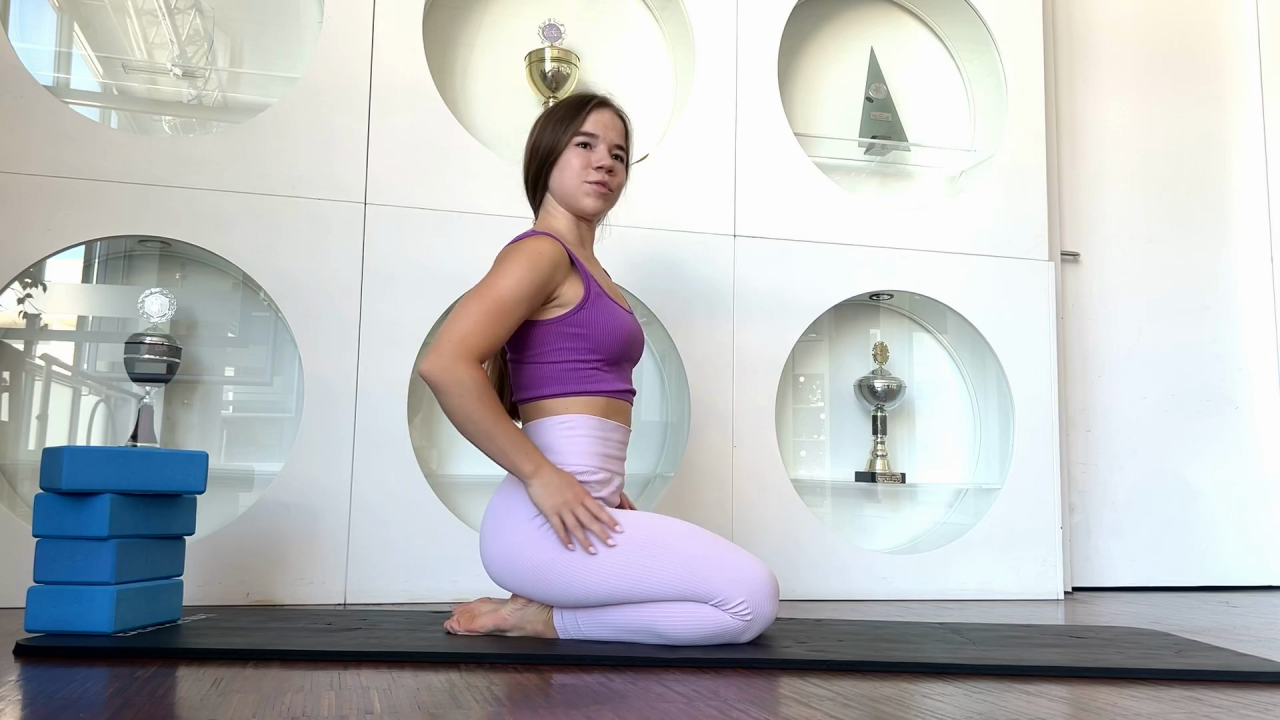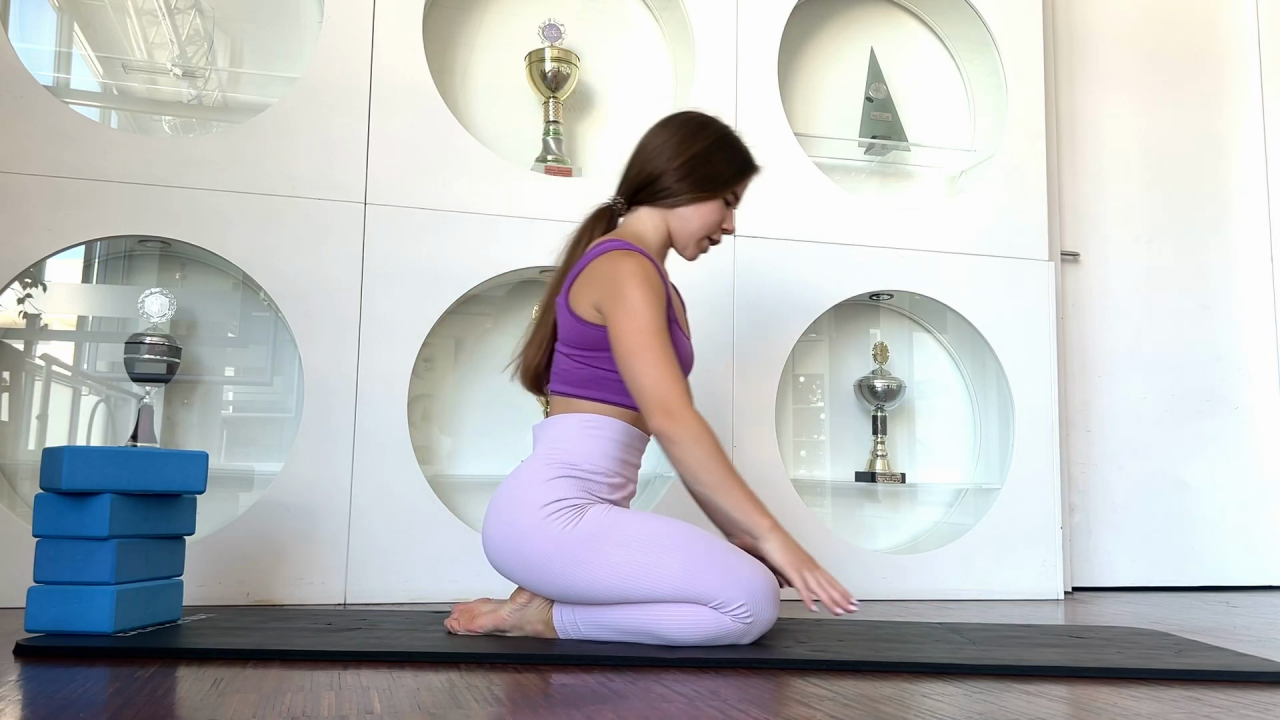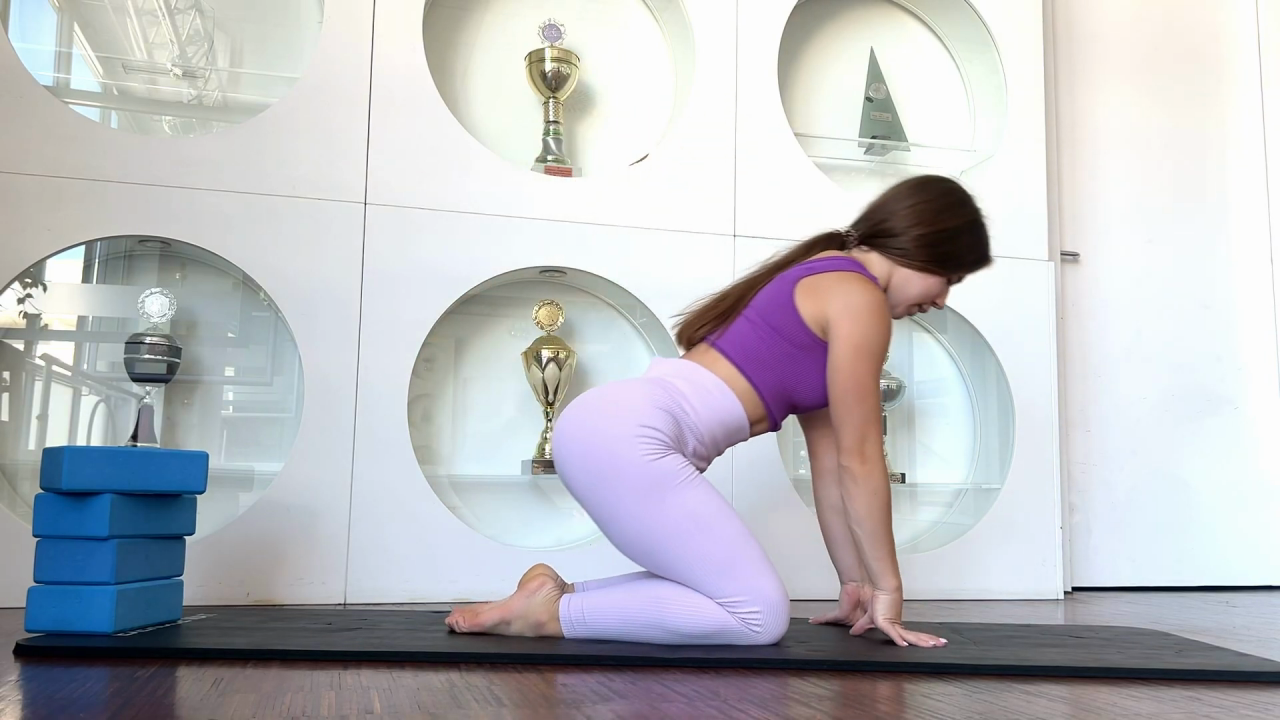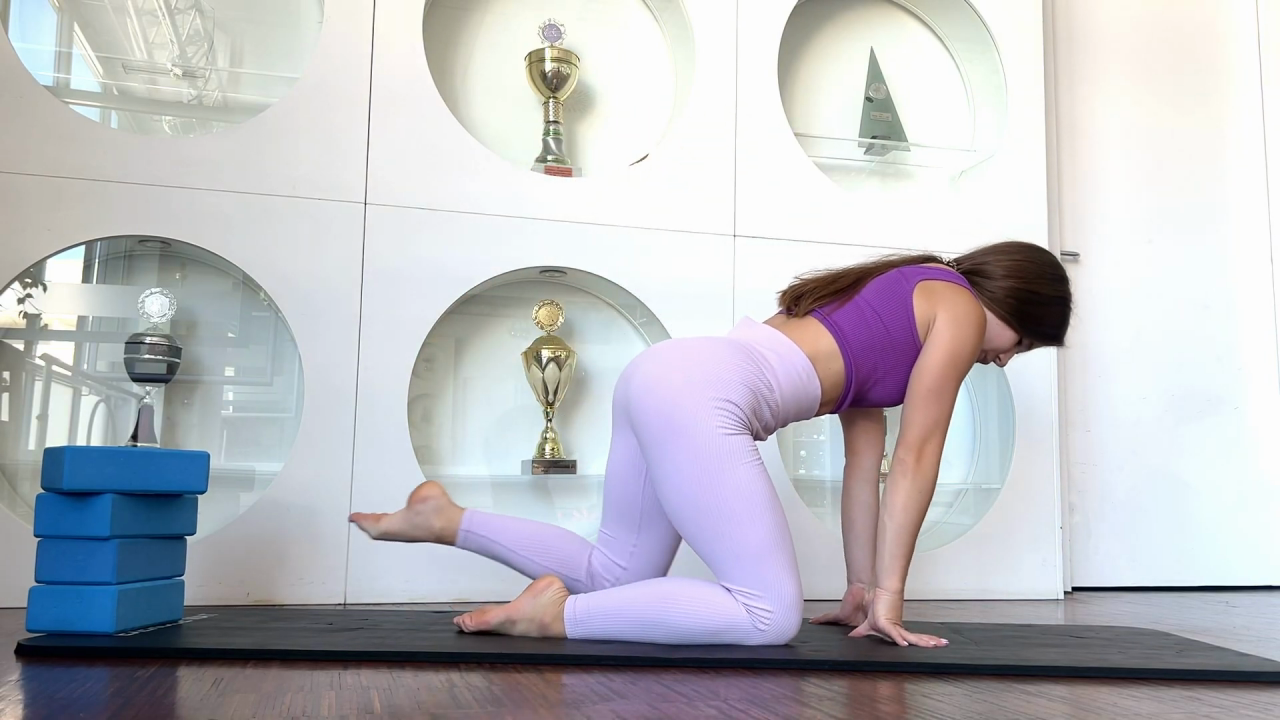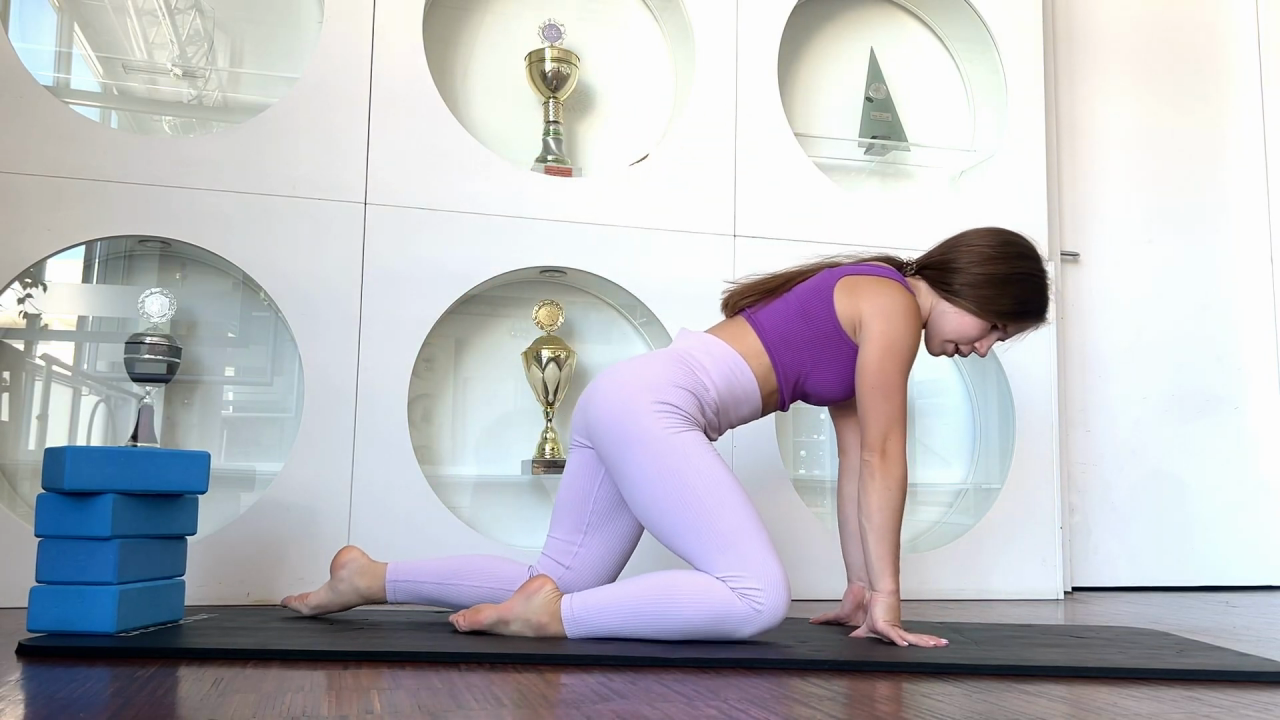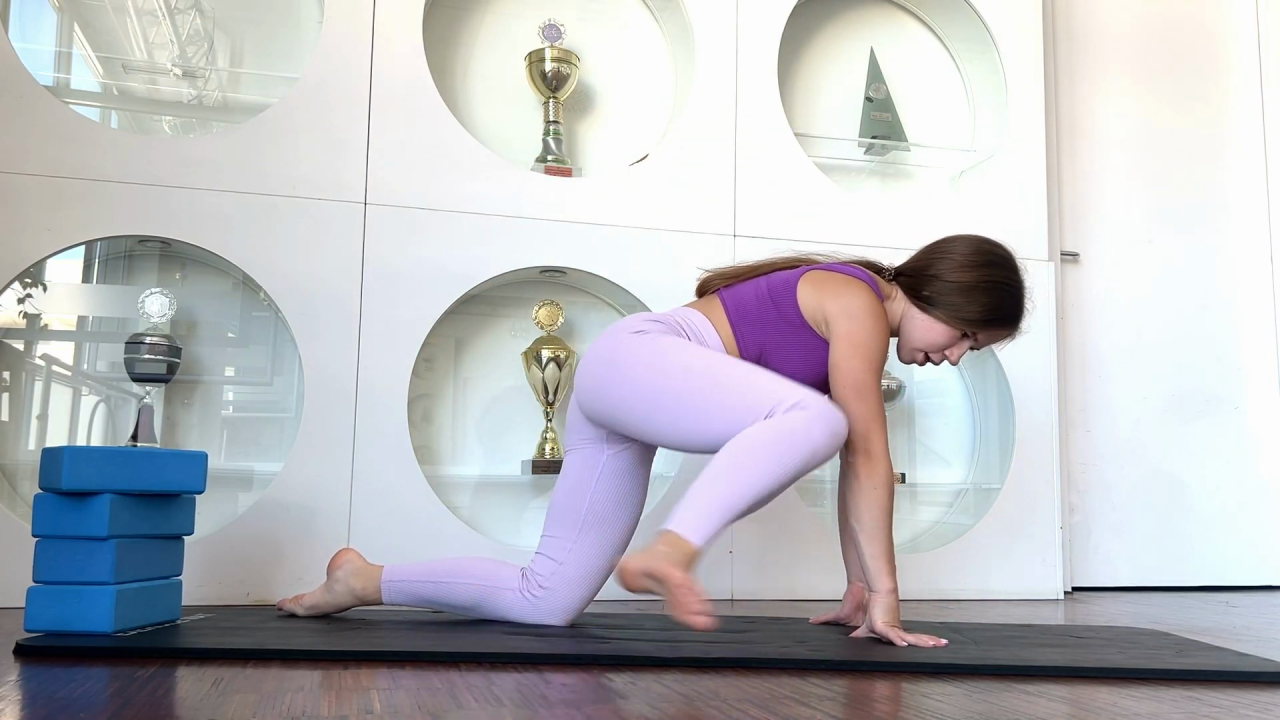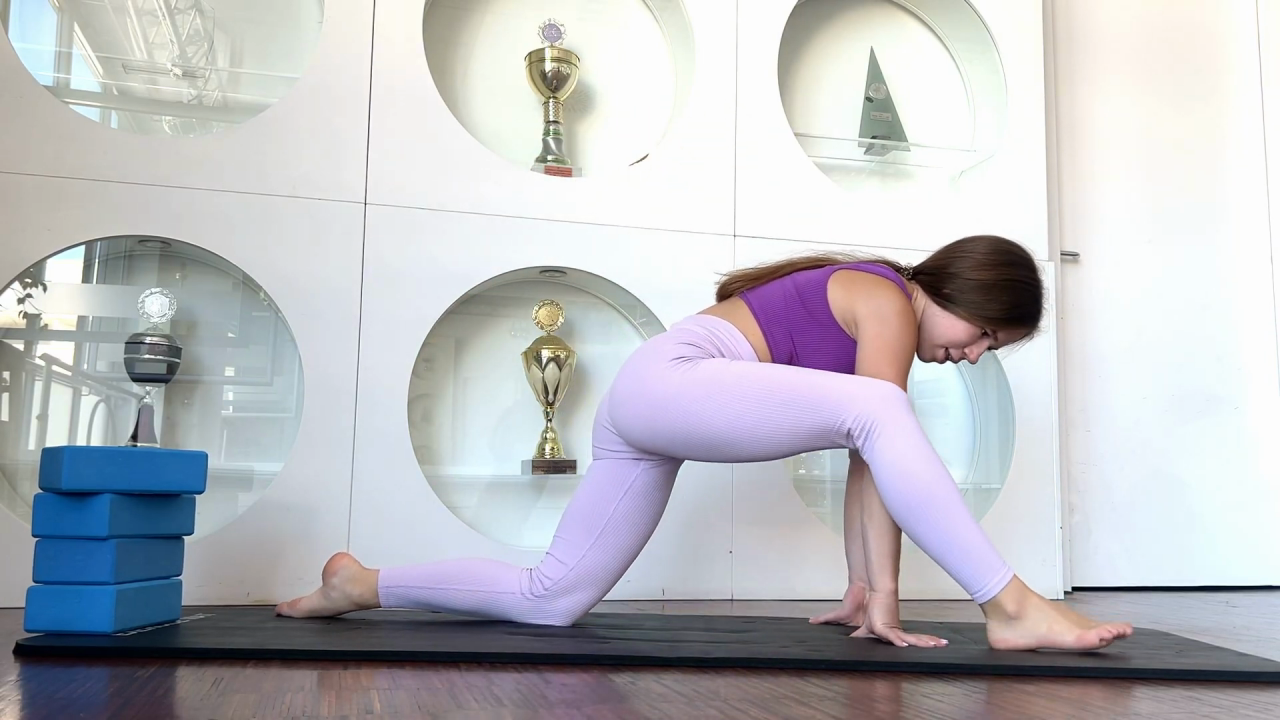
dt=0.5s
person 1, frame 1
left shoulder: (584, 271)
right shoulder: (539, 254)
right elbow: (443, 365)
left wrist: (604, 492)
right wrist: (541, 476)
left hip: (569, 512)
right hip: (542, 521)
left knee: (738, 585)
right knee: (750, 598)
left ankle: (547, 600)
right ankle: (546, 619)
person 1, frame 2
left shoulder: (635, 272)
right shoulder: (624, 272)
left elbow: (680, 424)
right elbow: (671, 421)
left wrist: (737, 534)
right wrist: (776, 539)
left hip: (567, 512)
right hip: (550, 514)
left knee: (737, 577)
right knee: (748, 603)
left ankle: (549, 598)
right ankle: (544, 617)
person 1, frame 3
left shoulder: (820, 284)
right shoulder: (857, 298)
left elbow: (831, 462)
right elbow: (858, 460)
left wrist: (856, 583)
right wrist: (886, 588)
left hip: (610, 428)
right hip: (628, 440)
left knee: (729, 594)
right knee: (760, 615)
left ankle: (559, 594)
right ankle: (551, 614)
person 1, frame 4
left shoulder: (895, 311)
right shoulder: (959, 309)
left elbow: (861, 462)
right elbow: (915, 461)
left wrist: (861, 589)
right wrist: (886, 596)
left hip: (661, 374)
right hip: (698, 399)
left knee: (615, 576)
right knee: (771, 617)
left ankle: (446, 518)
right ankle: (555, 614)
person 1, frame 5
left shoulder: (863, 305)
right shoulder: (893, 303)
left elbow: (854, 459)
right elbow: (882, 459)
left wrist: (859, 588)
right wrist: (884, 595)
left hip: (623, 401)
right hip: (650, 405)
left knee: (560, 588)
right knee: (757, 601)
left ankle: (370, 579)
right ankle: (547, 612)
person 1, frame 6
left shoulder: (858, 320)
right shoulder: (857, 303)
left elbow: (854, 465)
right elbow: (868, 455)
left wrist: (866, 594)
right wrist: (885, 591)
left hip: (623, 409)
right hip: (629, 358)
left knee: (546, 602)
right knee: (813, 420)
left ankle: (361, 581)
right ankle: (672, 545)
person 1, frame 7
left shoulder: (867, 303)
right shoulder: (888, 303)
left elbow: (870, 466)
right elbow: (881, 433)
left wrist: (865, 591)
right wrist: (885, 596)
left hip: (647, 411)
right hip: (665, 381)
left knee: (551, 600)
right knee: (872, 413)
left ankle: (361, 585)
right ankle: (1012, 607)
